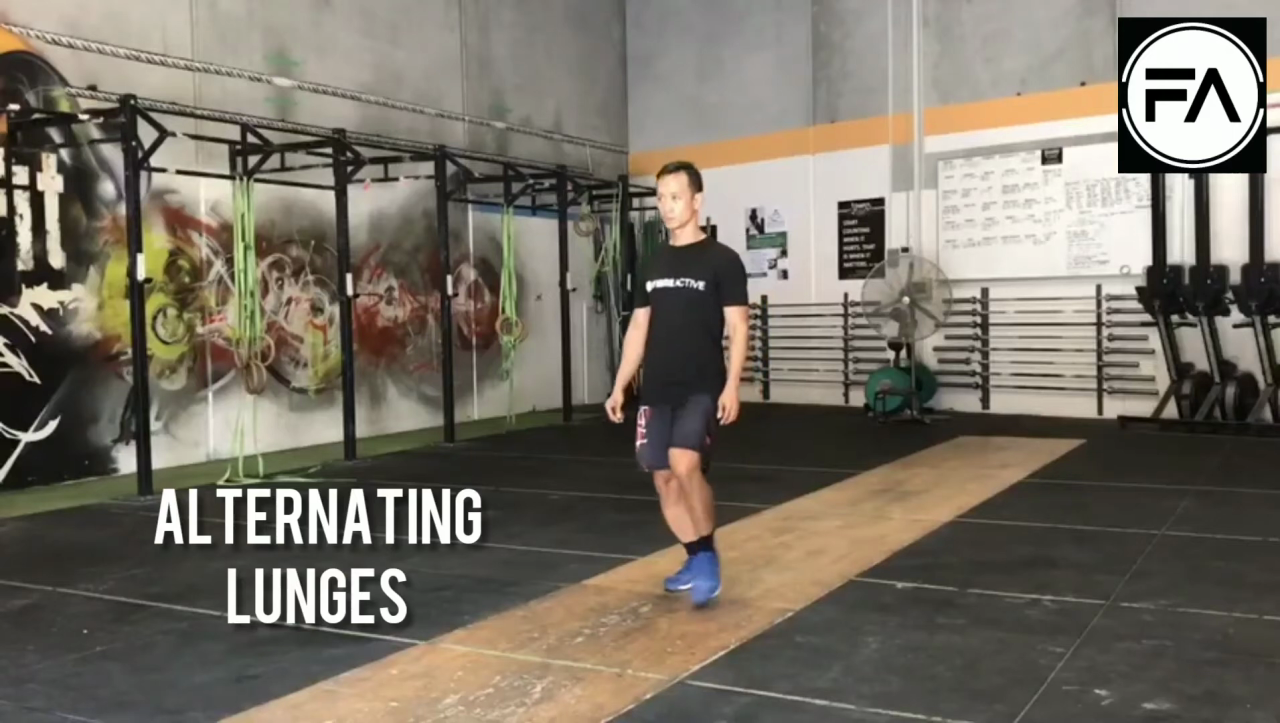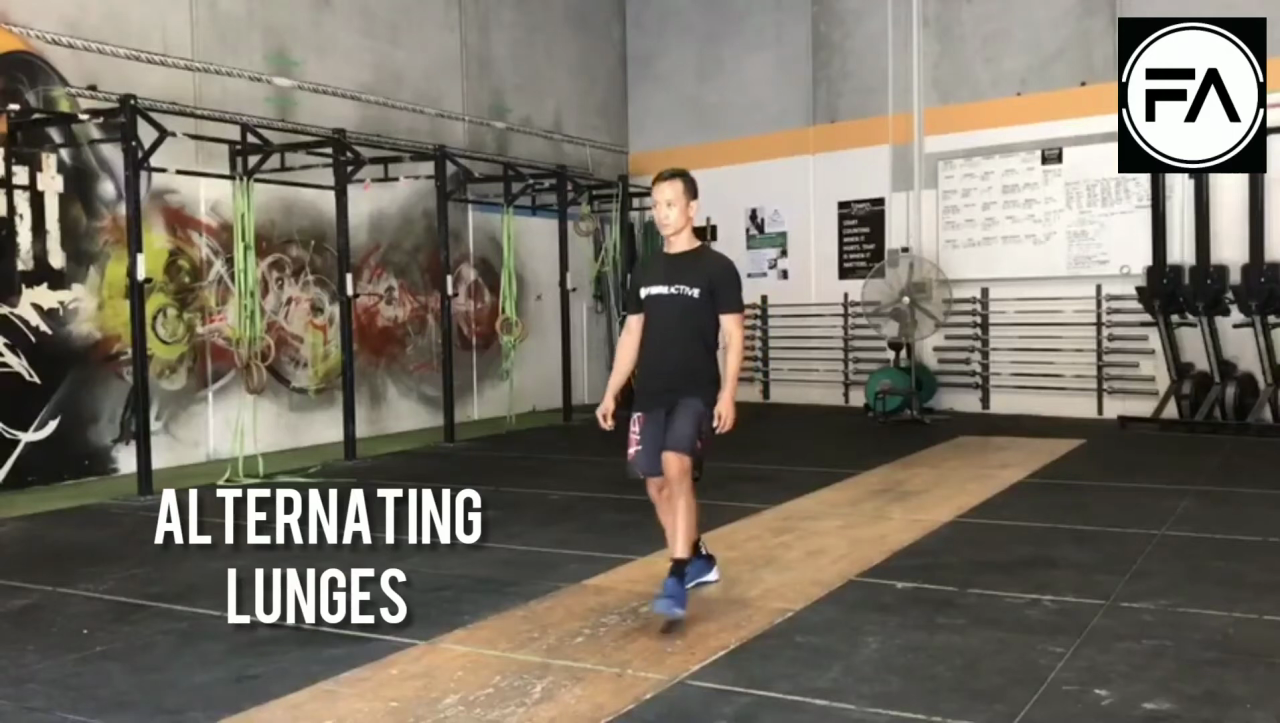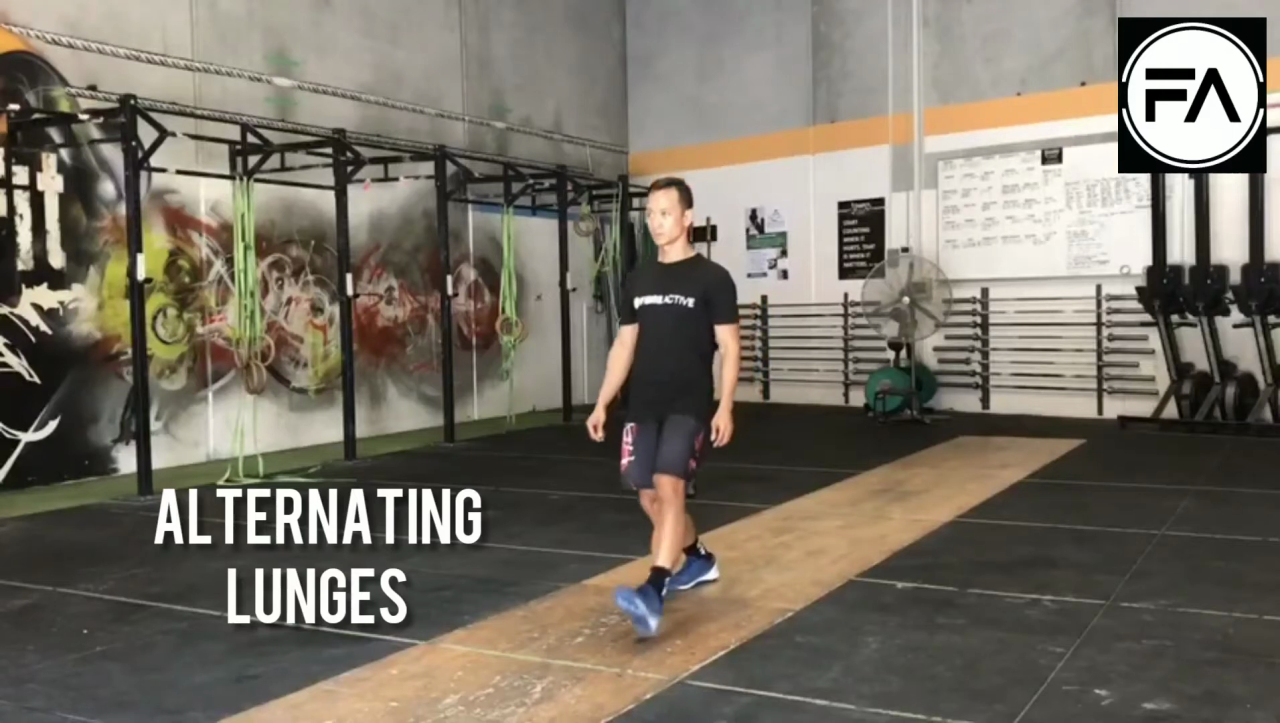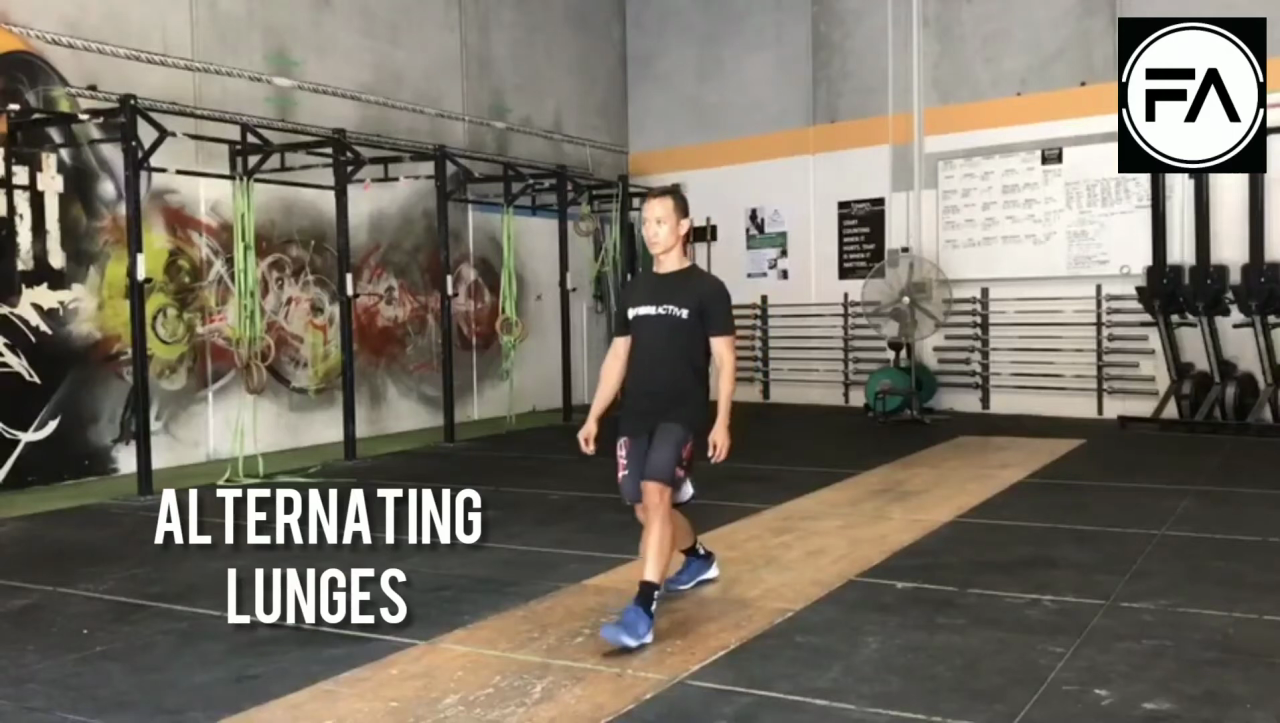
dt=0.1s
person 1, frame 1
left shoulder: (721, 260)
right shoulder: (653, 262)
left elbow: (738, 328)
right elbow: (639, 328)
left wrist: (732, 386)
right wrist: (619, 386)
left hip: (701, 387)
right hip: (656, 390)
left knee: (683, 464)
right knee: (664, 480)
left ankle: (707, 551)
right ankle: (696, 559)
person 1, frame 2
left shoulder: (716, 267)
right shoulder: (646, 270)
left elbow: (734, 336)
right elbow: (632, 335)
left wrist: (728, 394)
right wrist: (611, 392)
left hip: (695, 392)
right hip: (650, 395)
left knee: (676, 469)
right knee: (658, 485)
left ankle: (677, 579)
right ankle: (699, 561)
person 1, frame 3
left shoulder: (711, 277)
right shoulder: (639, 279)
left elbow: (729, 346)
right elbow: (624, 345)
left wrist: (725, 407)
right wrist: (602, 403)
left hip: (688, 405)
right hip: (643, 406)
left knee: (667, 487)
right knee: (651, 498)
left ankle: (652, 593)
right ankle: (699, 560)
person 1, frame 4
left shoulder: (706, 288)
right shoulder: (634, 290)
left elbow: (725, 359)
right elbow: (618, 356)
left wrist: (722, 421)
right wrist: (594, 415)
left hip: (681, 414)
right hip: (636, 415)
left knee: (654, 494)
right knee: (651, 509)
left ankle: (642, 611)
right ankle: (700, 561)
